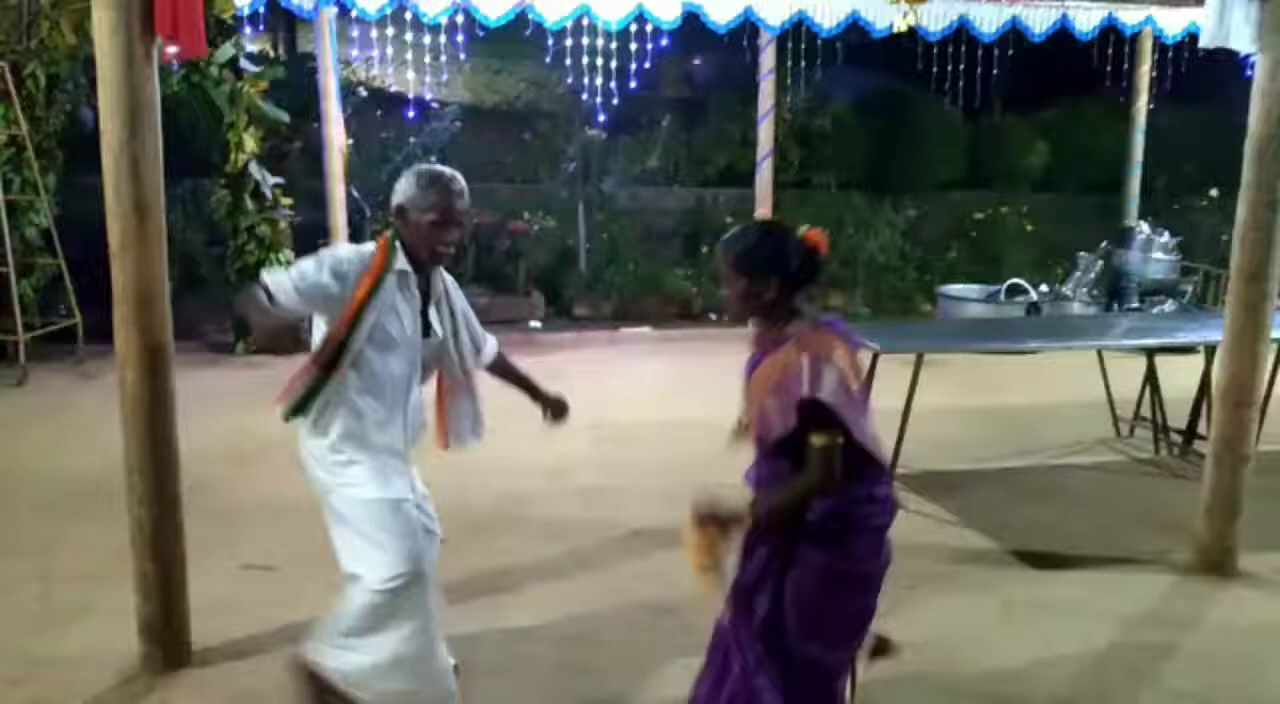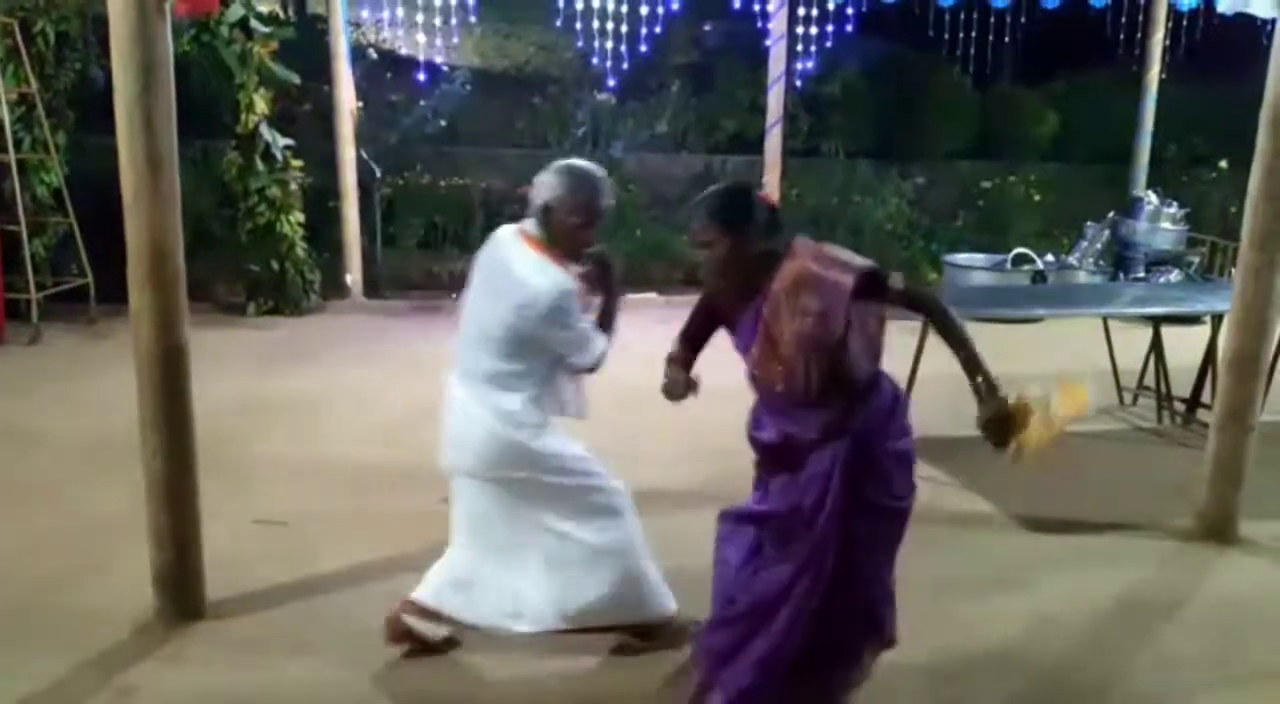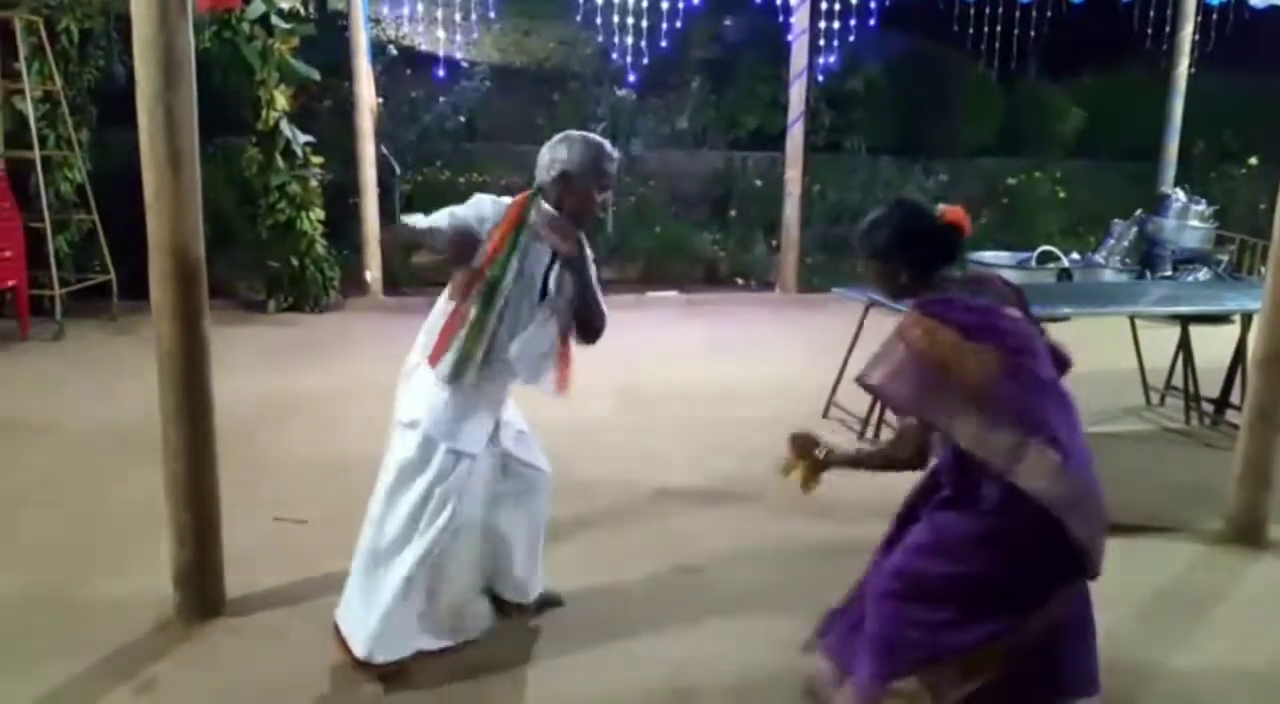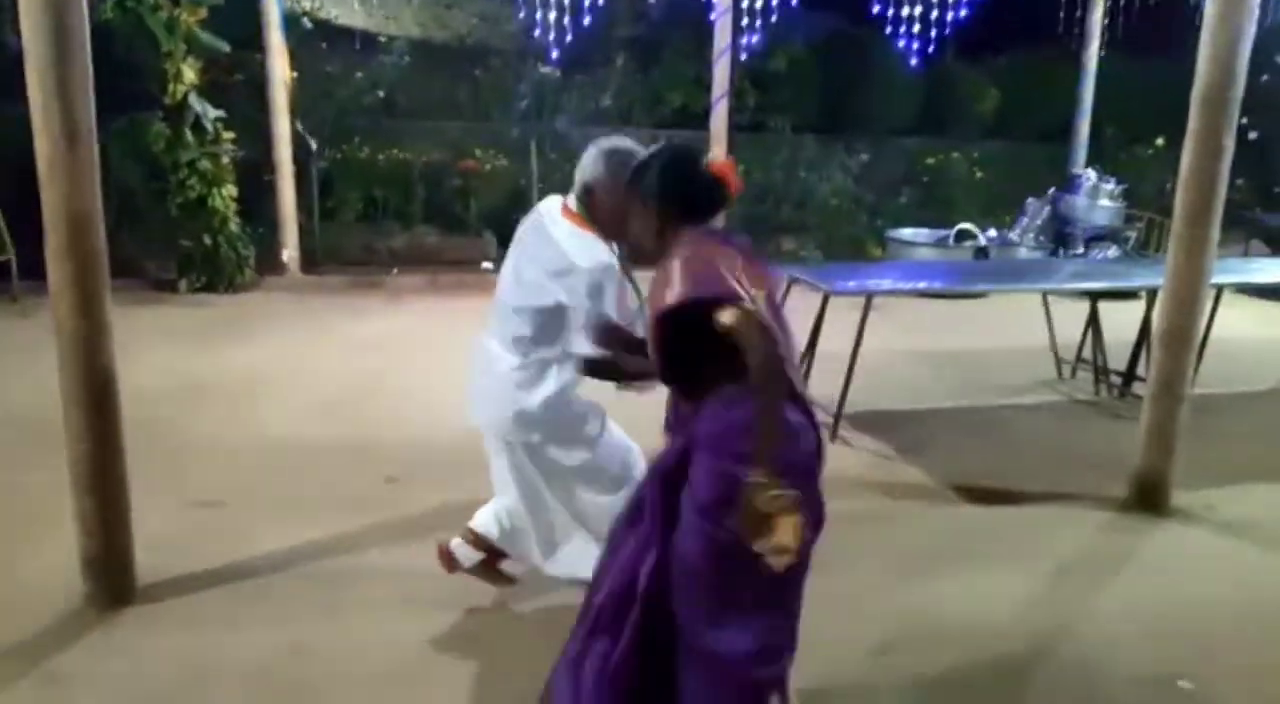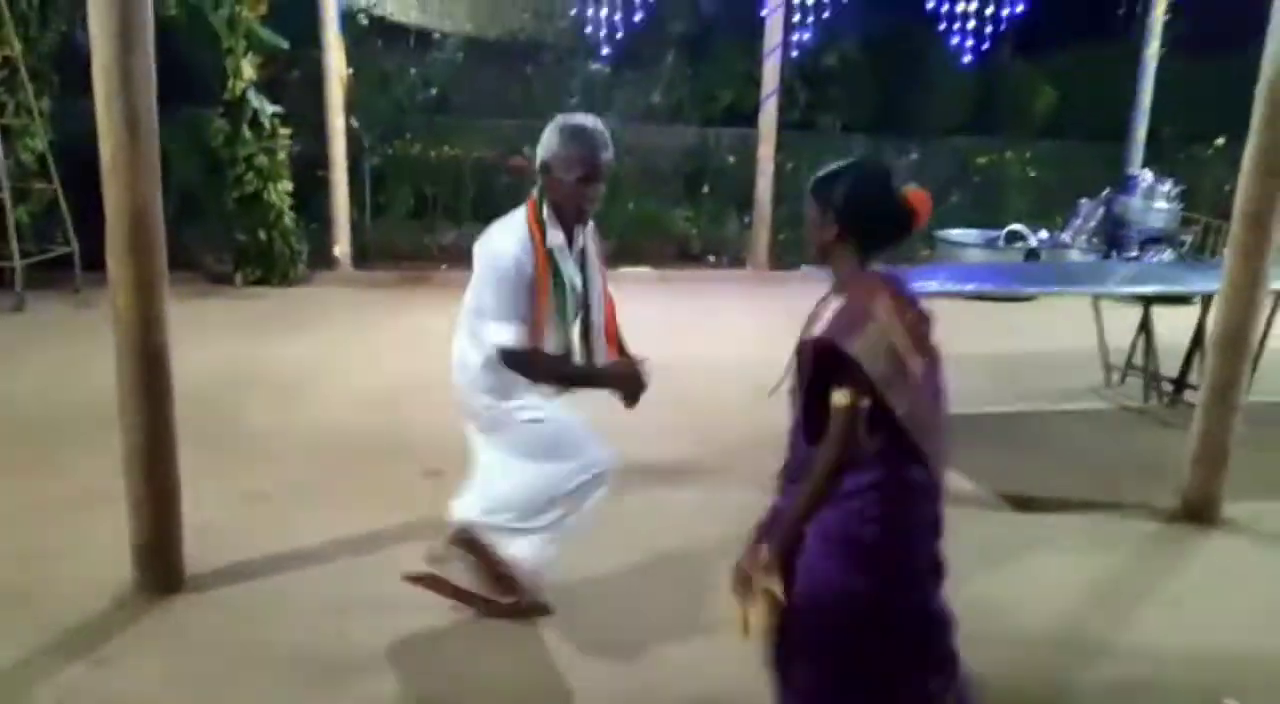
dt=1s
person 1, frame 1
left shoulder: (813, 356)
right shoulder: (769, 335)
left elbow: (824, 474)
left wrist: (737, 516)
left hip: (833, 514)
right hip: (799, 502)
left knee: (802, 631)
right knee: (772, 616)
right ankle: (857, 646)
person 1, frame 2
left shoulder: (815, 270)
right shoulder: (722, 298)
left elbow: (922, 301)
right elbow: (683, 350)
left wrist: (984, 387)
right wrist: (676, 373)
left hip: (856, 445)
right hip: (787, 451)
left knee: (837, 577)
right knee: (757, 560)
person 1, frame 3
left shoulder: (918, 337)
right shoulder: (994, 292)
left elbow: (911, 450)
right elbow: (1057, 360)
left wrist: (828, 456)
left hip: (999, 494)
right hip: (1050, 482)
left knee: (912, 596)
right knee: (1028, 595)
person 1, frame 4
left shoulder: (692, 260)
right shoulder: (720, 256)
left elbow: (760, 344)
left wrist: (767, 478)
right wrist: (623, 340)
left hip: (739, 453)
right hip: (738, 449)
left knee: (725, 625)
person 1, frame 5
left shoulder: (849, 315)
right shoulder: (879, 295)
left elbow: (841, 442)
left wrist: (777, 535)
left hip: (861, 508)
right hip: (856, 500)
person 2, frame 1
left shoulder: (443, 288)
right shoulder: (353, 268)
left elbow: (482, 351)
right elbow: (265, 294)
left wrist: (537, 393)
right wrist: (269, 319)
left hip: (390, 446)
right hip: (345, 446)
left knee: (417, 543)
right knee: (398, 567)
person 2, frame 2
left shoulder: (504, 242)
right shoulder: (553, 290)
right elbow: (588, 358)
right wrist: (610, 296)
left hip: (473, 419)
right hip: (510, 431)
left knee: (486, 535)
right knee: (602, 503)
left ankle: (418, 614)
right ankle: (647, 619)
person 2, frame 3
left shoulder: (574, 247)
right shoulder: (497, 218)
left elbow: (589, 331)
right elbow: (407, 234)
left wrist: (578, 268)
right wrist: (443, 242)
left hip: (489, 397)
right hip: (441, 391)
left knee: (523, 479)
right knee: (416, 516)
left ankle: (508, 588)
right ankle: (368, 632)
person 2, frame 4
left shoulder: (545, 216)
right shoulder: (592, 261)
right elbow: (596, 361)
left wrist: (622, 299)
left hip: (505, 385)
right hip: (533, 398)
left knee: (535, 482)
right knee: (620, 473)
left ankle: (473, 547)
person 2, frame 5
left shoulder: (581, 232)
right shoulder: (513, 248)
left elbow: (593, 309)
right elbow: (510, 351)
left wrist: (619, 363)
right wrist: (594, 373)
left hip: (529, 379)
right hip: (497, 383)
left knee: (523, 478)
right knee: (583, 461)
left ankle: (482, 583)
right ankle: (482, 530)
